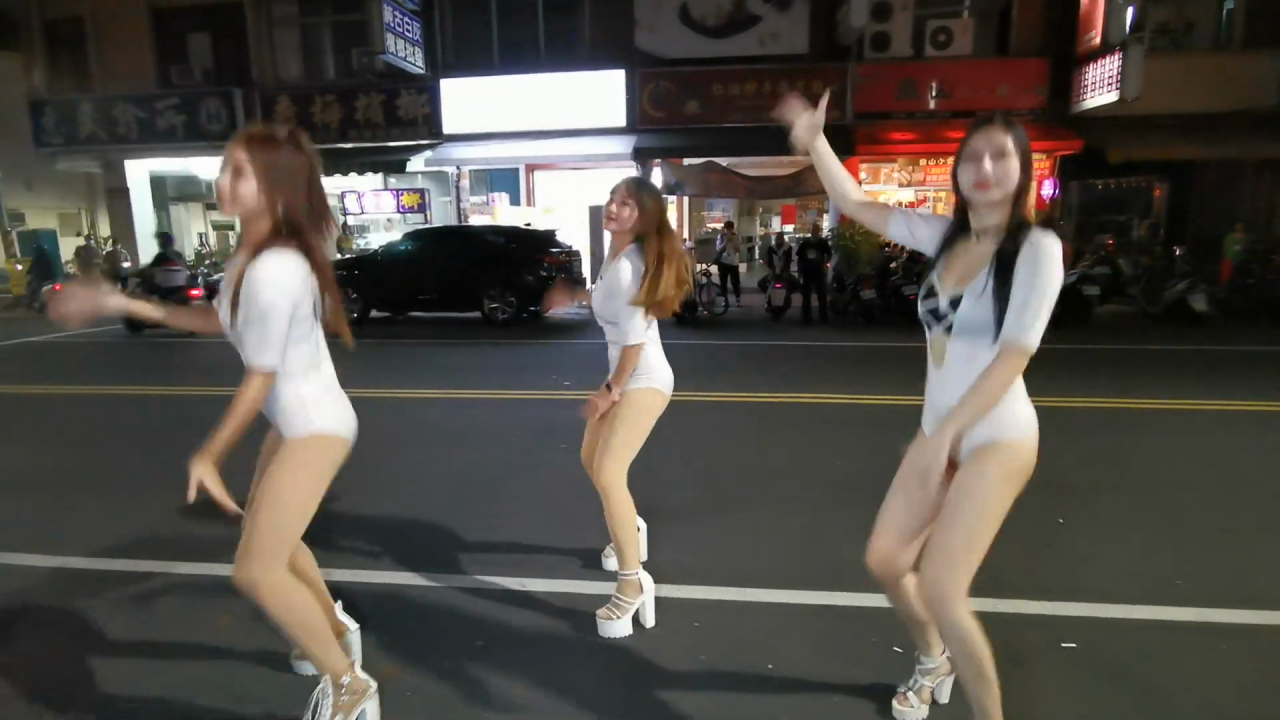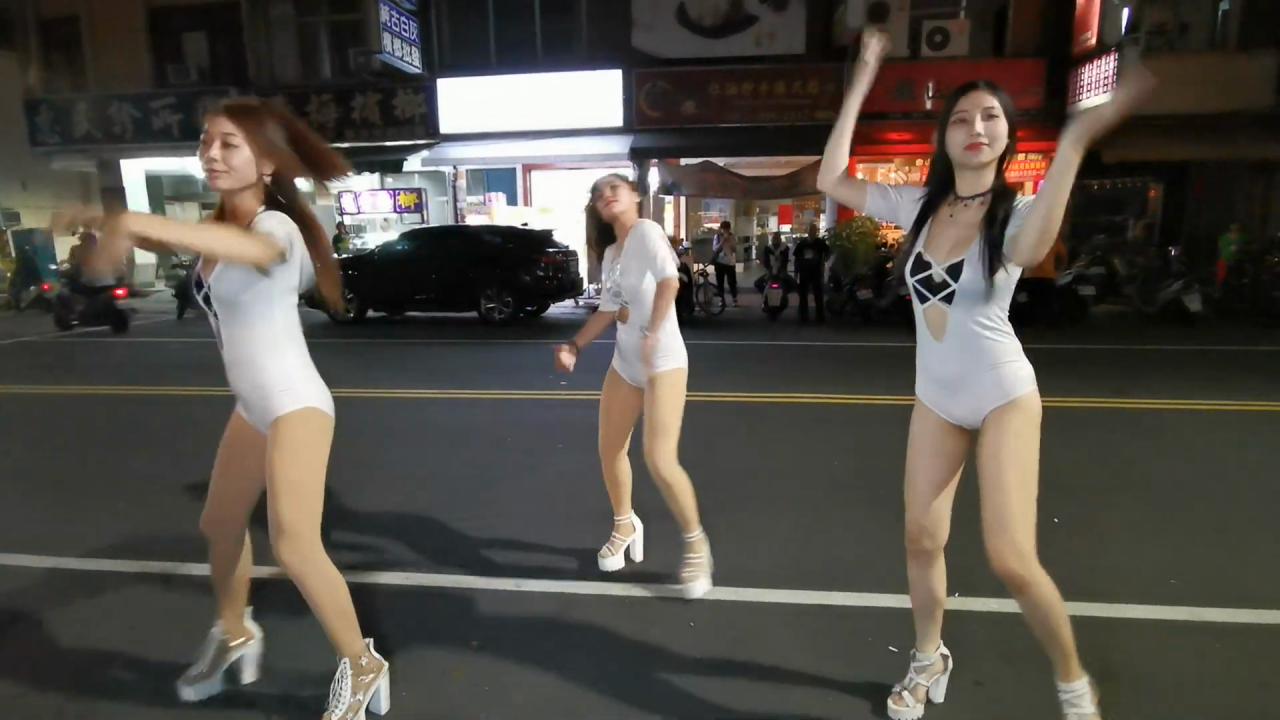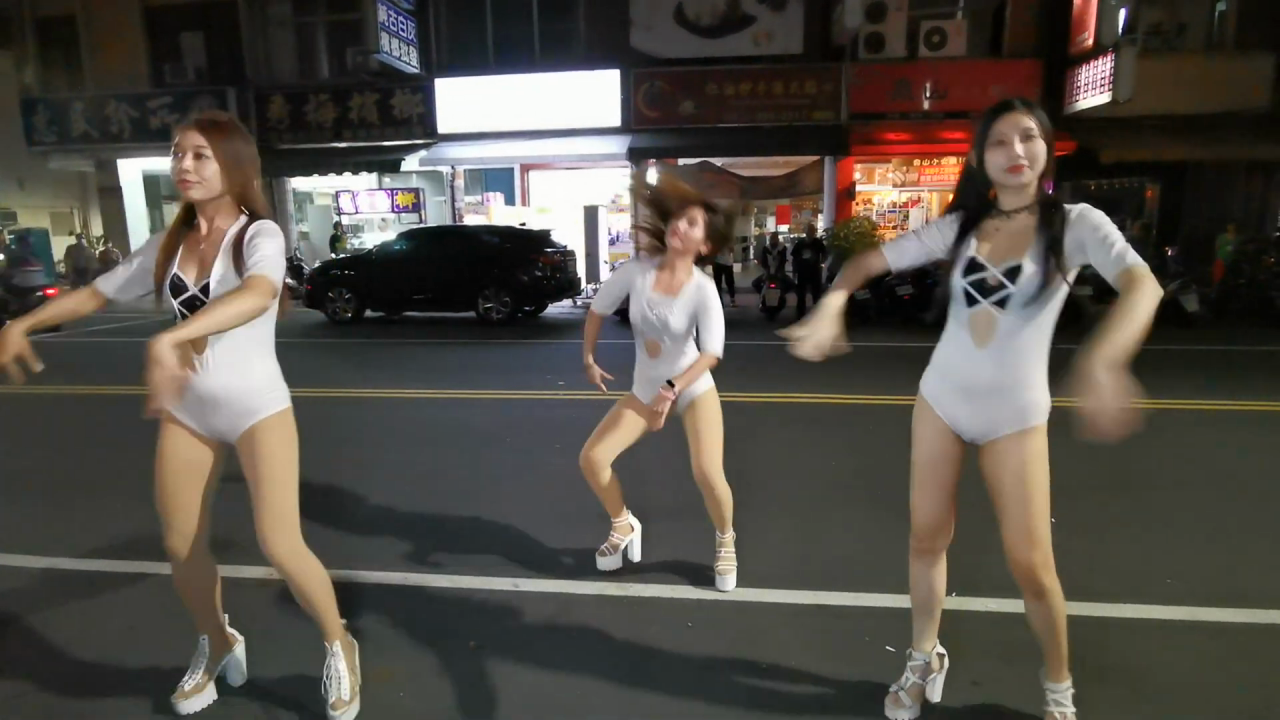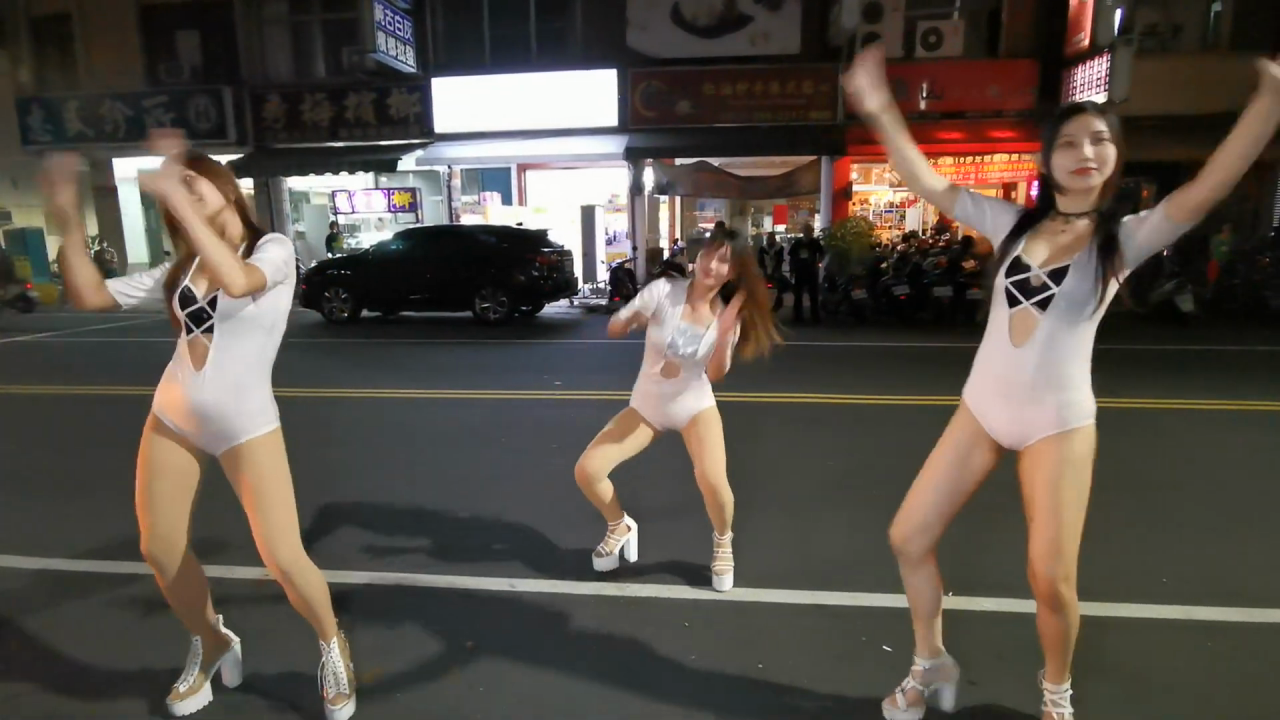
dt=0.3s
person 1, frame 1
left shoulder: (1036, 248)
right shoulder: (942, 235)
left elbow: (1013, 359)
right elbow: (855, 205)
left wrist: (950, 432)
right wrist: (812, 139)
left hip: (997, 436)
right hip: (936, 430)
left knee: (942, 592)
right knee: (885, 561)
right ankle: (933, 663)
person 1, frame 2
left shoulder: (1020, 208)
right shoulder: (921, 203)
left elbow: (1028, 255)
right elbow: (831, 183)
left wrist: (1072, 145)
right wrist: (858, 91)
left hip: (1002, 397)
right hip: (937, 399)
left knee: (1011, 560)
right knee: (921, 539)
right ankle: (929, 659)
person 1, frame 3
left shoulder: (1075, 224)
right shoulder: (958, 225)
left elbow: (1143, 286)
right elbow: (872, 259)
left wrist: (1102, 361)
right wrist: (830, 305)
left hip: (1015, 417)
right hip: (942, 400)
left knee: (1031, 567)
right knee: (927, 538)
right ankle: (925, 657)
person 1, frame 4
left shoulder: (1127, 236)
right shoulder: (1014, 221)
left elbow: (1205, 190)
right elbow: (931, 188)
right wrist: (881, 111)
left hip: (1059, 423)
right hip: (983, 409)
left knee: (1051, 581)
right knee: (909, 537)
right ankle: (929, 664)
person 2, frame 1
left shoulder: (274, 270)
right shoulder: (253, 257)
left elbow: (261, 377)
right elbow: (214, 322)
left wrist: (208, 455)
right wrist: (120, 303)
left hip: (316, 425)
right hip: (295, 420)
left knee: (254, 569)
right knee: (264, 534)
right ankle: (333, 625)
person 2, frame 2
left shoulder: (274, 224)
right shoulder: (220, 225)
left elbow: (259, 251)
left wrist: (140, 224)
right wrist: (122, 229)
left hip: (295, 405)
right hip: (253, 409)
left knee: (296, 548)
right knee: (220, 528)
left ankle: (361, 670)
right ankle: (234, 635)
person 2, frame 3
left shoulder: (261, 234)
right shoulder: (168, 244)
left elbow: (261, 295)
right elbow: (97, 292)
left wrist: (171, 337)
left hip: (260, 410)
right hip: (184, 412)
left knee: (282, 546)
right knee: (182, 546)
left ankle: (339, 649)
right ankle: (217, 648)
person 2, frame 4
left shoulder: (274, 248)
right shoulder: (181, 265)
left elbow: (238, 283)
right elbow: (93, 295)
left wrist: (177, 199)
right wrist: (69, 218)
left hip: (249, 428)
right hip: (173, 420)
left knee: (284, 559)
right knee: (161, 551)
left ankle: (332, 647)
right ankle: (211, 646)
person 3, frame 1
left shoulder: (626, 267)
right shoulder: (622, 255)
left elbow: (633, 342)
left wrist: (608, 391)
right wrist: (576, 295)
left hip: (647, 381)
right hip: (624, 378)
left knee: (611, 472)
right knee: (592, 457)
left ankle: (633, 584)
right ankle: (630, 527)
person 3, frame 2
left shoulder: (647, 231)
right shoulder: (610, 253)
left elbow: (669, 280)
left wrist: (651, 332)
right wrist: (574, 344)
left hip: (664, 363)
right hip: (624, 364)
left knee: (659, 461)
right knee: (609, 453)
left ankle: (695, 543)
right ankle: (625, 526)
person 3, frame 3
left shoulder: (704, 290)
right shoulder: (635, 269)
left elbow: (712, 353)
right elbow: (598, 310)
left wrist: (676, 385)
right wrist: (589, 357)
left hip: (693, 390)
right hip: (647, 391)
left knee: (708, 474)
right knee: (592, 458)
left ankle: (725, 543)
right ankle: (624, 526)
person 3, frame 4
left shoulder: (728, 319)
right shoulder: (662, 291)
left elbow: (716, 374)
right elbow: (613, 328)
left wrist: (726, 333)
right wrist: (634, 319)
left hip: (695, 409)
right hip: (644, 407)
left knee: (713, 483)
right knee: (587, 471)
left ankle: (722, 545)
right ankle: (620, 527)
